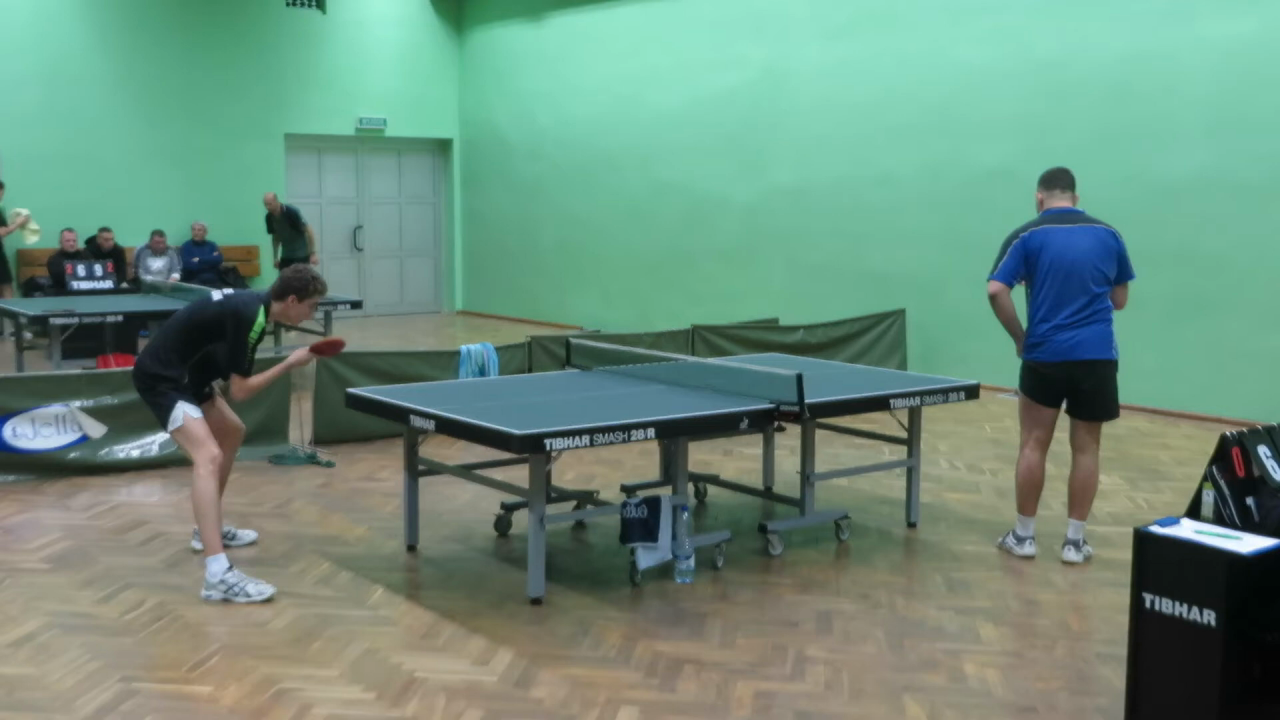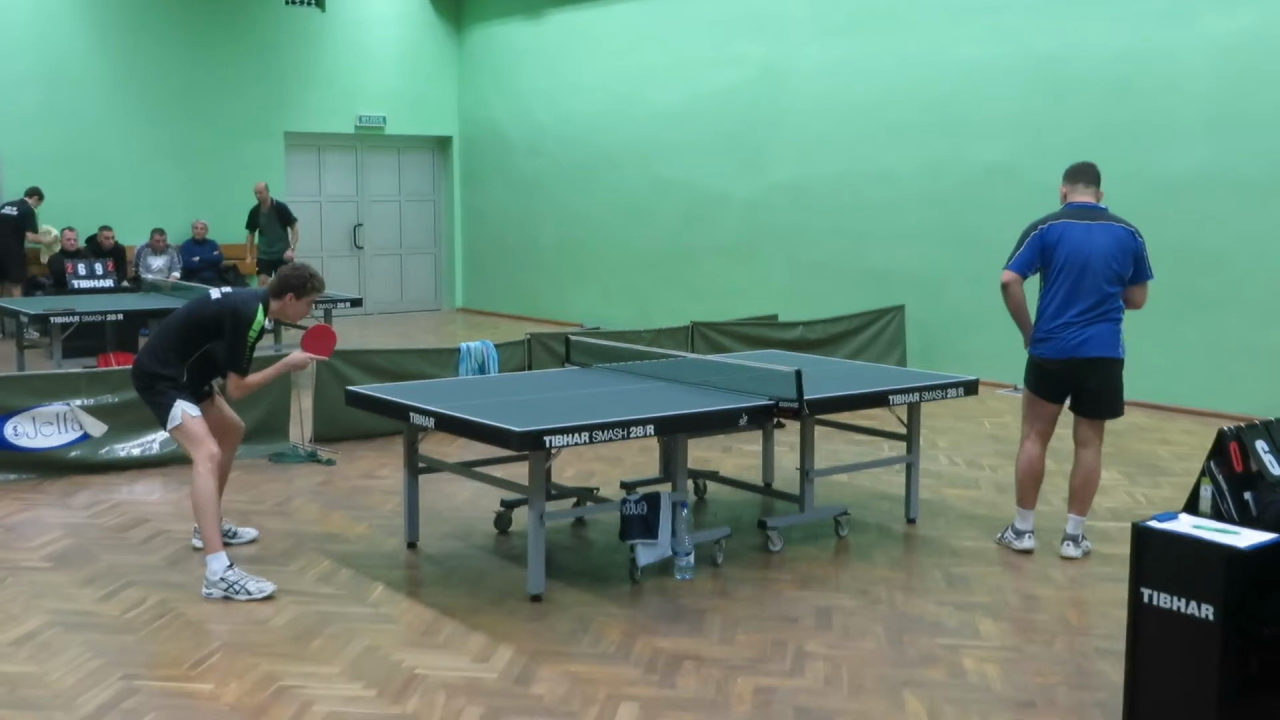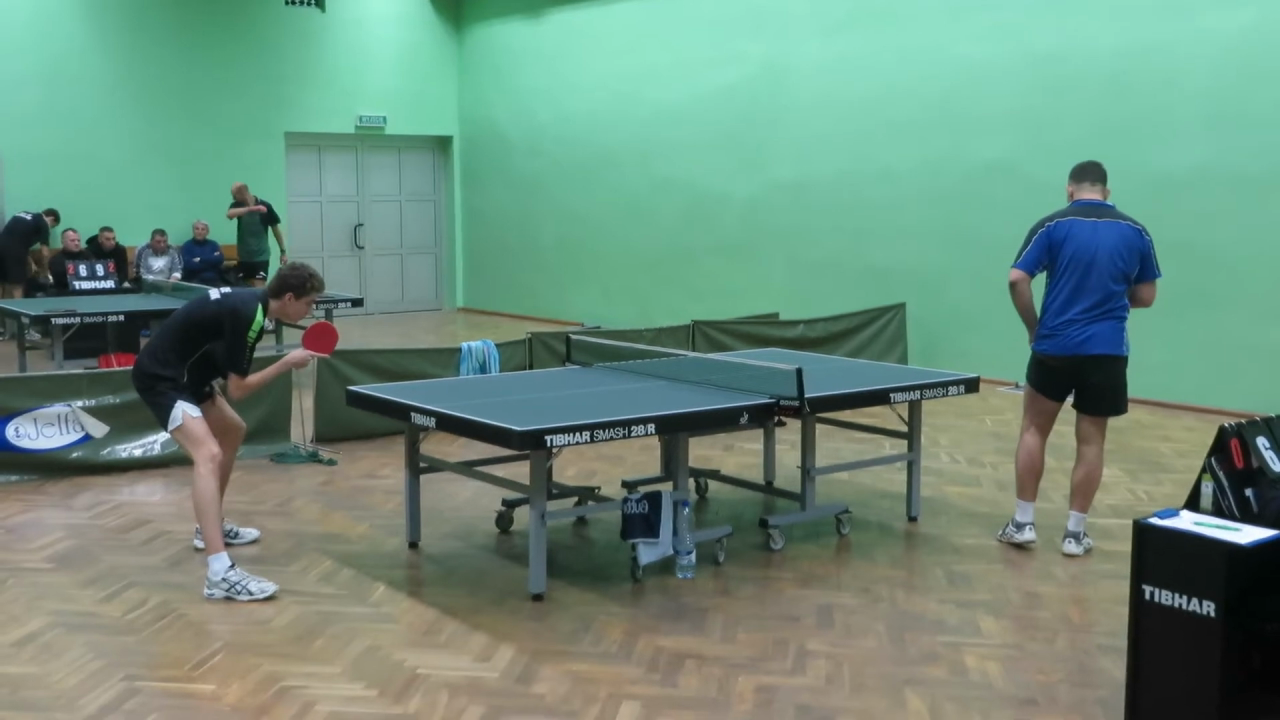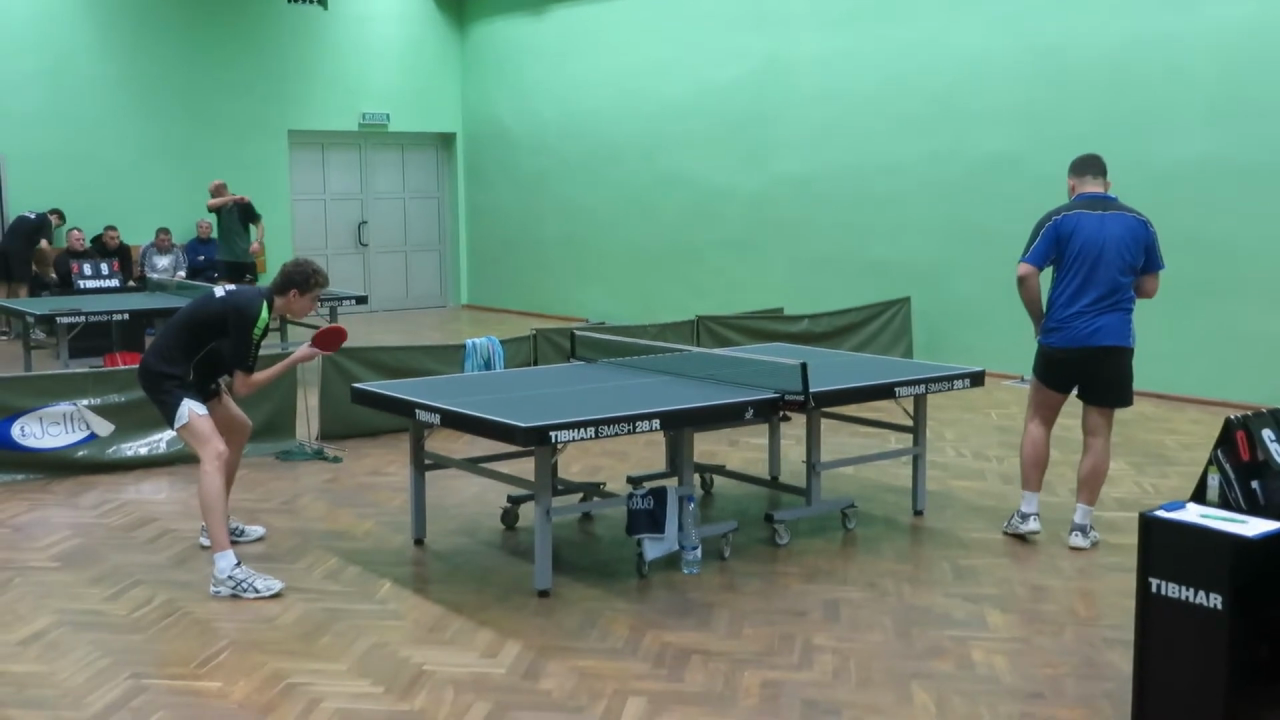
dt=0.5s
person 1, frame 1
left shoulder: (1027, 236)
right shoulder: (1108, 235)
left elbow: (997, 291)
right elbow: (1119, 298)
left wrist: (1020, 338)
left hip: (1045, 355)
right hip: (1098, 356)
left knee: (1034, 444)
right knee: (1086, 449)
left ankle: (1024, 535)
right ankle: (1074, 540)
person 1, frame 2
left shoulder: (1045, 229)
right shoulder: (1128, 234)
left elbow: (1009, 280)
right elbow: (1137, 298)
left wrist: (1027, 330)
left hip: (1051, 349)
right hip: (1103, 353)
left knee: (1034, 438)
right knee: (1088, 444)
left ankle: (1022, 529)
right ankle: (1074, 535)
person 1, frame 3
left shoulder: (1052, 225)
right shoulder: (1136, 232)
left elbow: (1017, 280)
right elbow: (1145, 297)
left wrist: (1033, 327)
left hip: (1054, 347)
right hip: (1107, 351)
left knee: (1034, 431)
right knee: (1091, 442)
left ankle: (1023, 522)
right ankle: (1075, 532)
person 1, frame 4
left shoulder: (1058, 219)
right shoulder: (1140, 224)
left elbow: (1025, 274)
right elbow: (1149, 288)
left wrist: (1039, 320)
left hip: (1061, 340)
right hip: (1113, 343)
left knee: (1038, 422)
right knee: (1097, 434)
left ankle: (1028, 512)
right ankle: (1081, 525)
person 2, frame 1
left shoulder: (252, 304)
right shoulder: (249, 316)
right elbow: (239, 390)
right wrist: (290, 363)
left hip: (183, 374)
right hip: (160, 378)
left knee: (232, 433)
right knee: (208, 457)
left ankle: (209, 529)
right ankle: (218, 575)
person 2, frame 2
left shoulder: (251, 302)
right shoulder: (247, 314)
right elbow: (236, 388)
right wrist: (287, 364)
left hip: (181, 372)
right hip: (159, 376)
left knee: (232, 431)
right knee: (208, 455)
left ankle: (210, 526)
right ankle: (218, 573)
person 2, frame 3
left shoulder: (251, 302)
right shoulder: (246, 314)
right elbow: (236, 389)
right wrist: (288, 363)
left hip: (182, 373)
right hip: (159, 377)
left knee: (233, 432)
right knee: (209, 455)
left ankle: (211, 526)
right ankle: (219, 574)
person 2, frame 4
left shoulder: (255, 299)
right shoulder: (252, 312)
right elbow: (242, 386)
left wrist: (219, 384)
right wrist: (295, 359)
left hip: (188, 371)
right hip: (166, 375)
left knee: (239, 430)
right knee: (215, 453)
left ankle: (217, 524)
right ankle: (226, 571)
